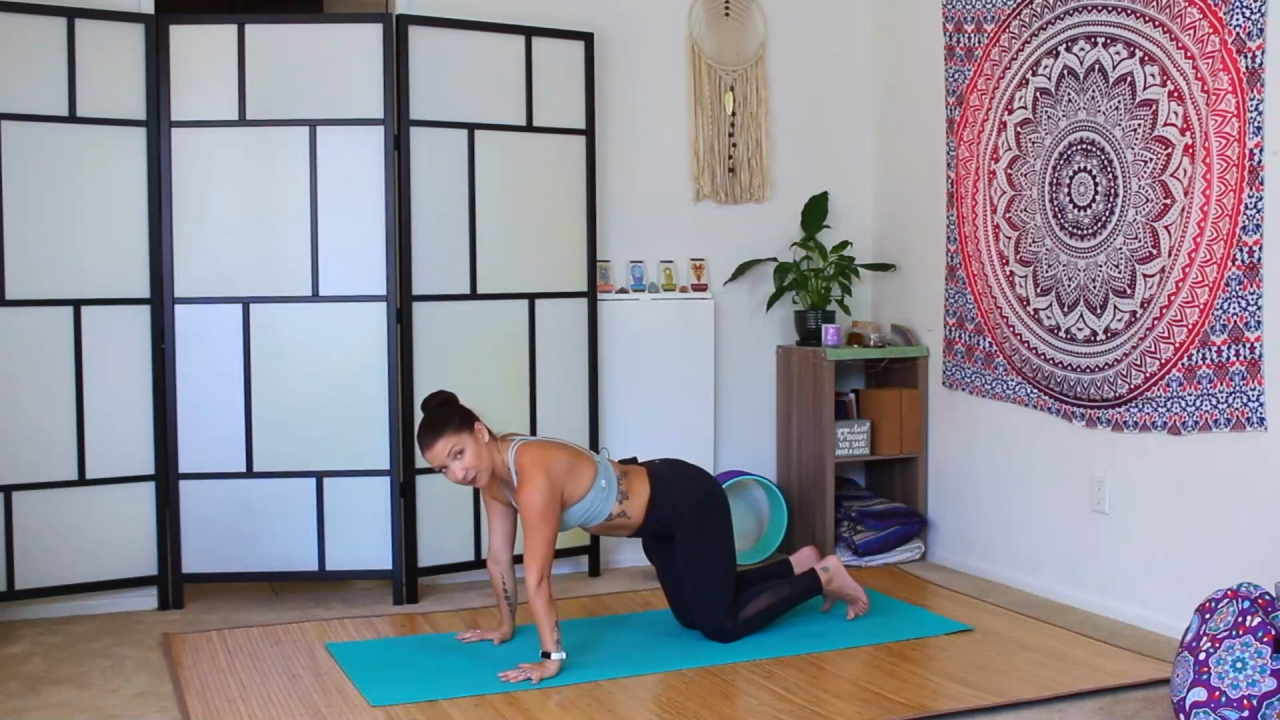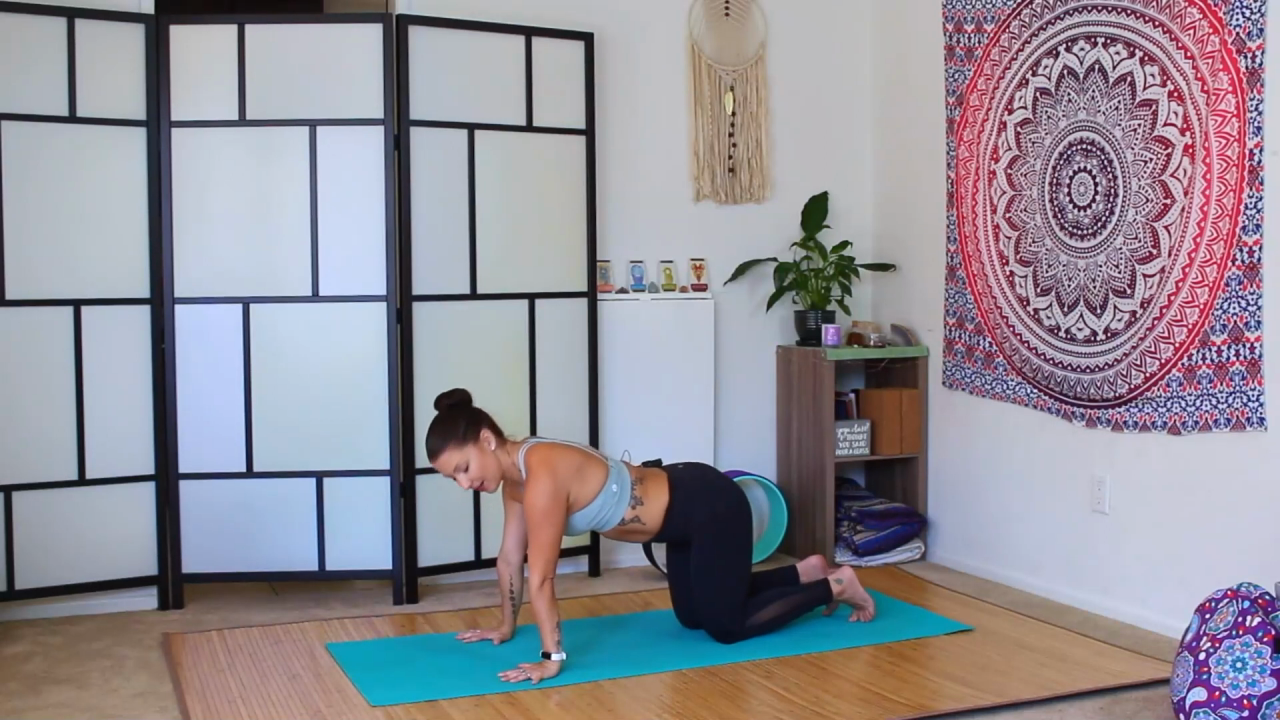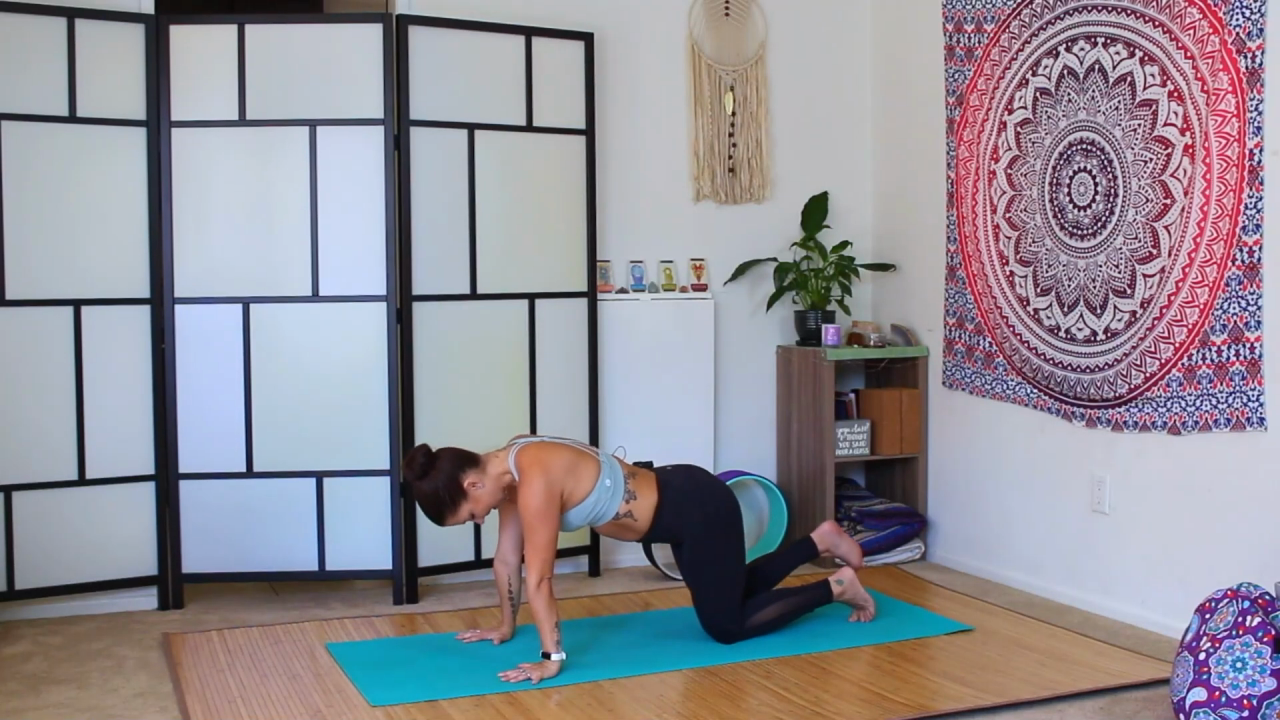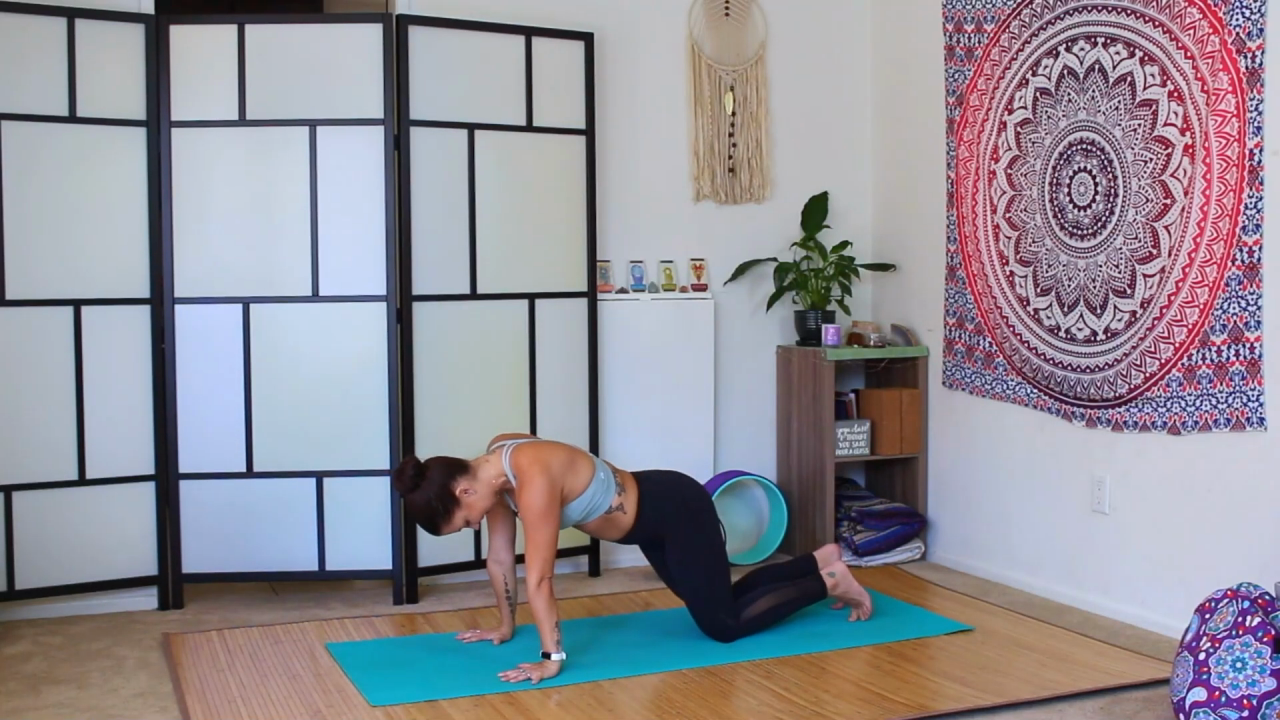
dt=0.7s
person 1, frame 1
left shoulder: (534, 473)
right shoulder: (493, 469)
left elbow: (537, 575)
right elbow: (498, 557)
left wrist: (551, 657)
right wrist: (505, 626)
left hip: (688, 502)
right hip: (660, 509)
left knee: (721, 625)
right knee: (692, 614)
left ankle: (823, 576)
right ankle: (800, 564)
person 1, frame 2
left shoulder: (542, 476)
right shoulder: (515, 472)
left elbow: (541, 578)
right elbow: (510, 557)
left wrist: (552, 658)
right wrist: (506, 625)
left hip: (711, 508)
right hip: (687, 506)
left knee: (727, 627)
right knee: (691, 616)
left ankle: (835, 585)
right ankle: (805, 573)
person 1, frame 3
left shoulder: (534, 479)
right shoulder: (508, 469)
left elbow: (537, 577)
right elbow: (507, 557)
left wrist: (552, 659)
right wrist: (505, 626)
left hip: (700, 508)
right hip: (679, 501)
left knee: (725, 627)
right knee: (728, 593)
left ankle: (837, 585)
right ankle: (820, 539)
person 1, frame 4
left shoulder: (532, 477)
right shoulder: (492, 469)
left elbow: (538, 577)
right elbow: (500, 558)
left wrist: (552, 658)
right wrist: (505, 625)
left hip: (678, 508)
right hip: (649, 521)
left knee: (724, 625)
right knee: (717, 601)
left ankle: (830, 582)
right ankle: (818, 560)
